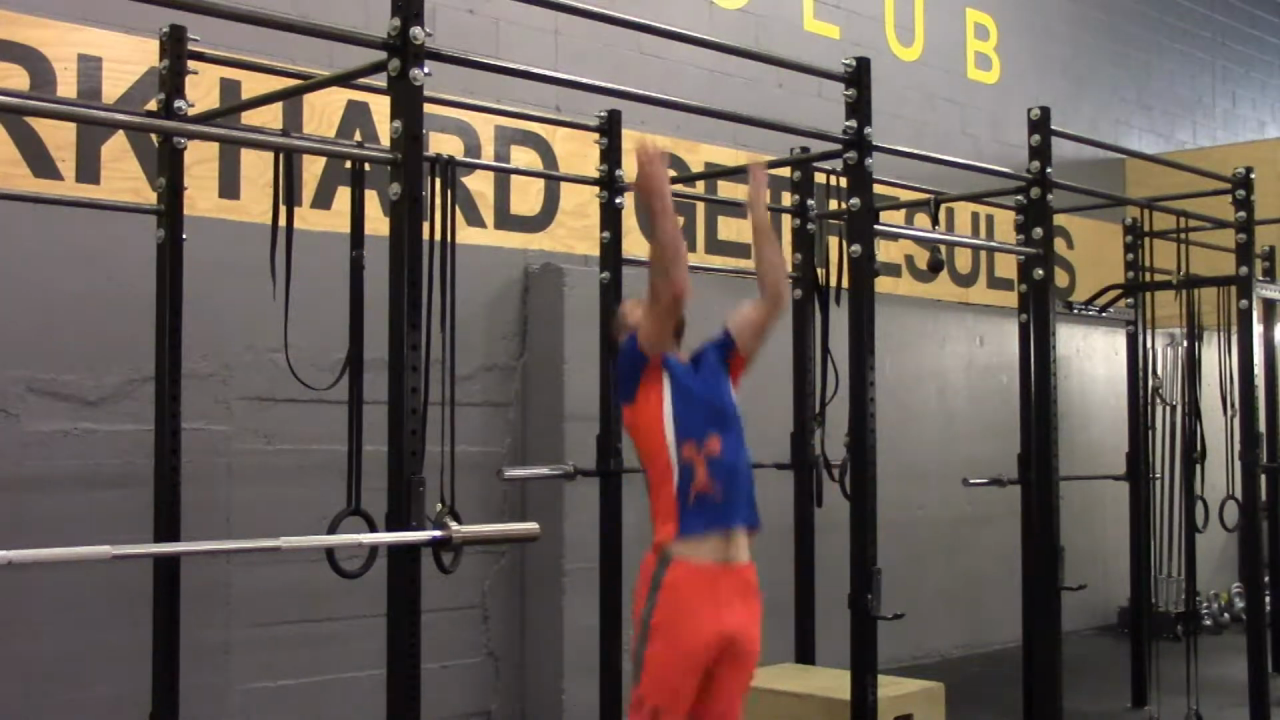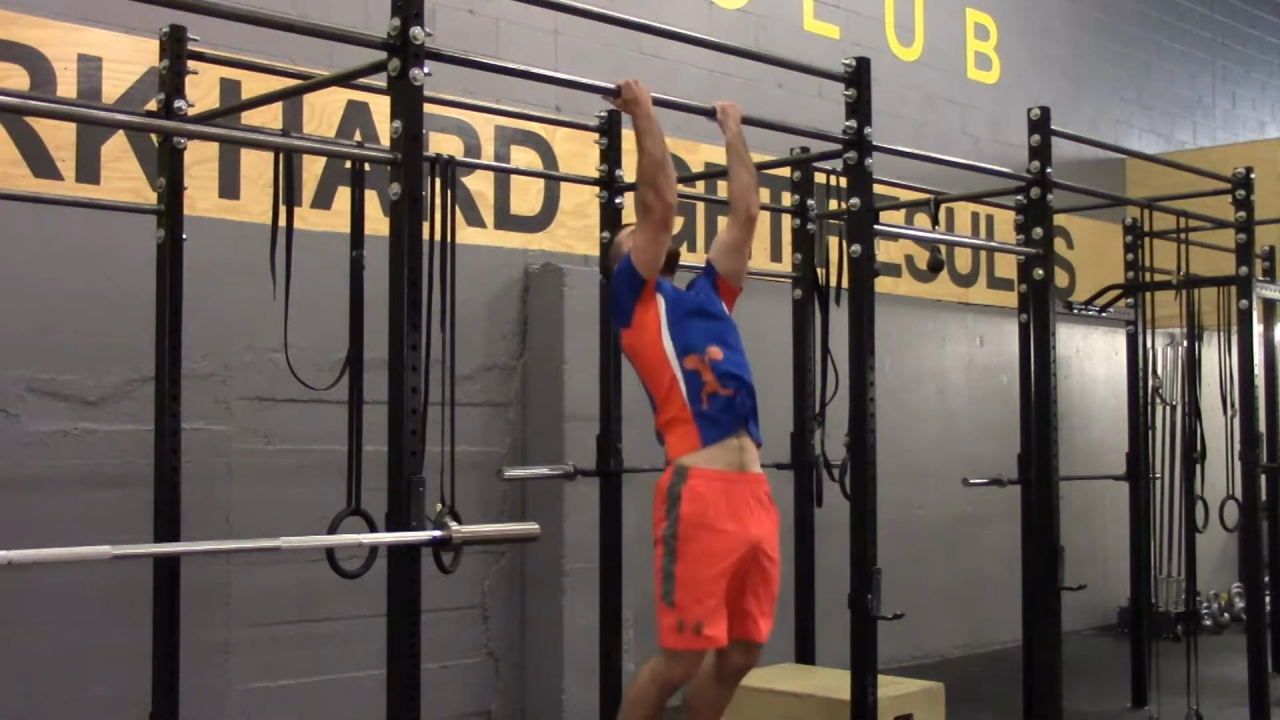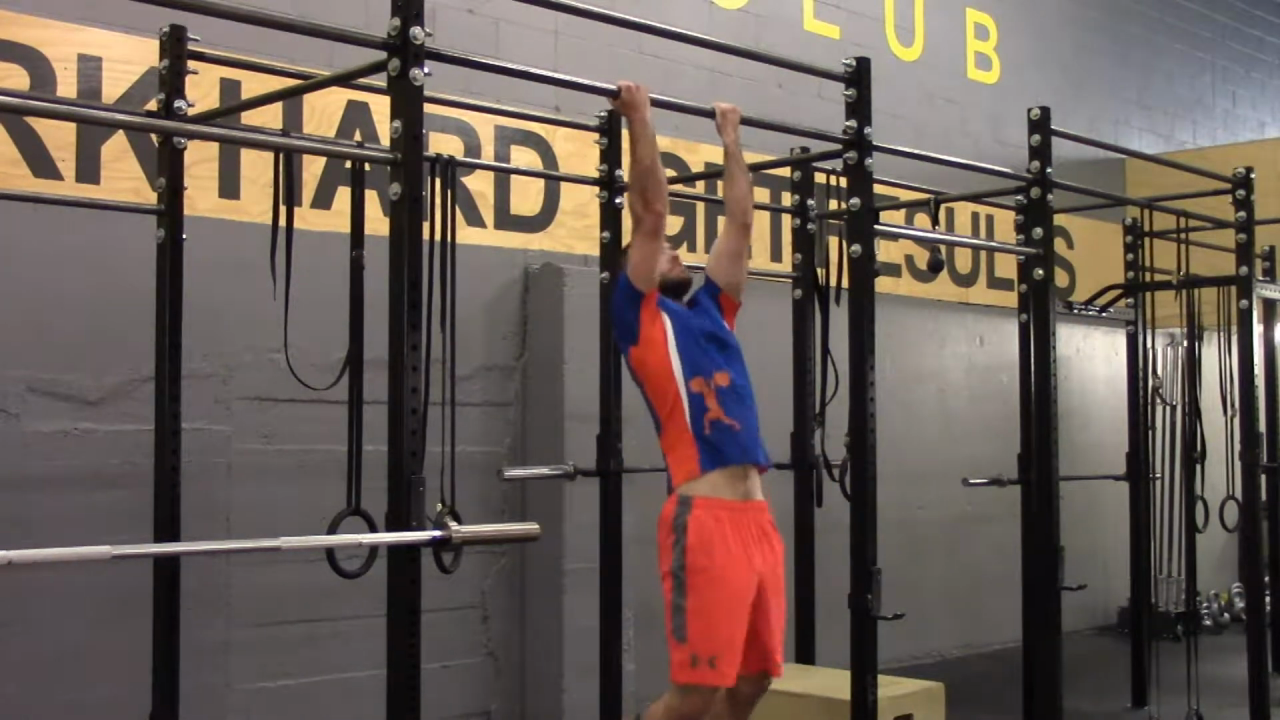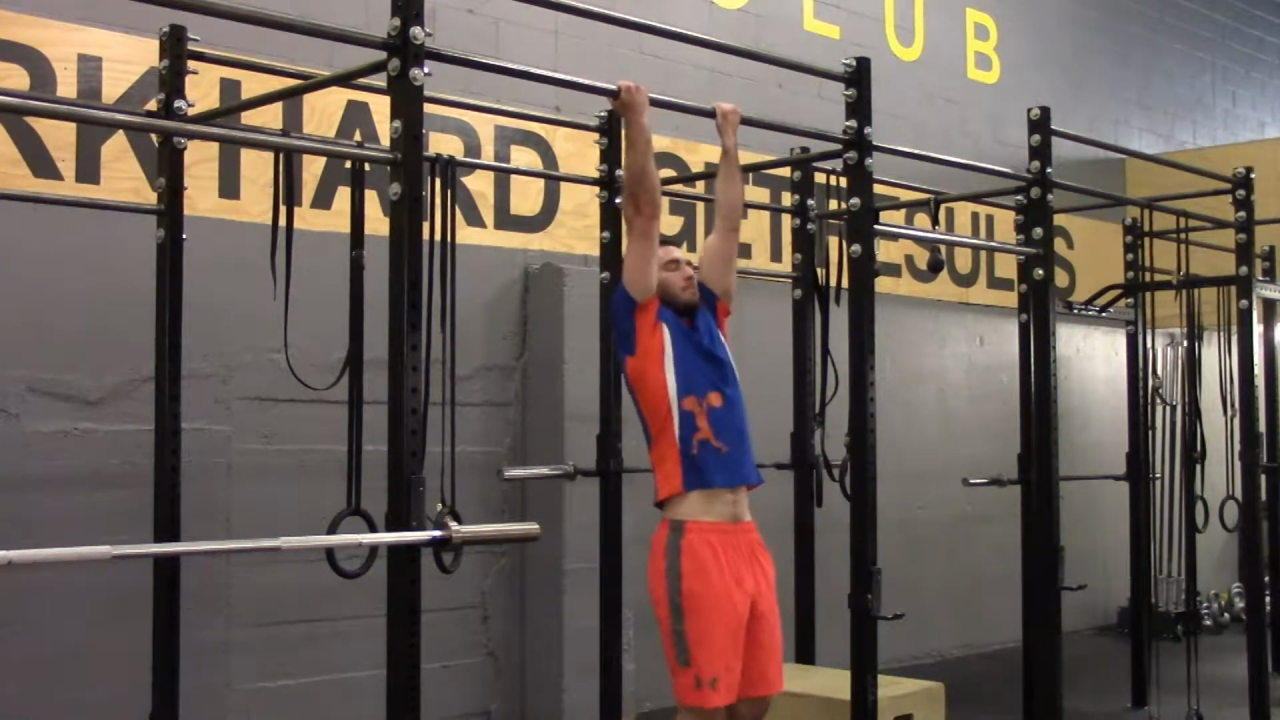
dt=0.2s
person 1, frame 1
left shoulder: (714, 367)
right shoulder: (640, 376)
left elbow: (772, 297)
right elbow: (670, 288)
left wrist: (757, 207)
right wrist: (656, 198)
left hip: (737, 583)
right hip: (680, 582)
person 1, frame 2
left shoulder: (708, 295)
right shoulder: (636, 300)
left elbow: (745, 216)
right elbow: (660, 204)
left wrist: (733, 135)
right wrist: (643, 116)
left hip: (752, 495)
right hip: (698, 499)
left knee: (740, 653)
right knee: (683, 657)
person 1, frame 3
left shoulder: (712, 312)
right shoulder: (641, 318)
left elbow: (740, 222)
right elbow: (652, 212)
left wrist: (730, 138)
right wrist: (639, 120)
left hip: (757, 520)
right hip: (704, 521)
person 1, frame 4
left shoulder: (710, 322)
right shoulder: (643, 328)
left elbow: (727, 225)
right elbow: (644, 217)
left wrist: (728, 140)
right wrist: (636, 121)
left hip: (747, 542)
right hip: (693, 544)
